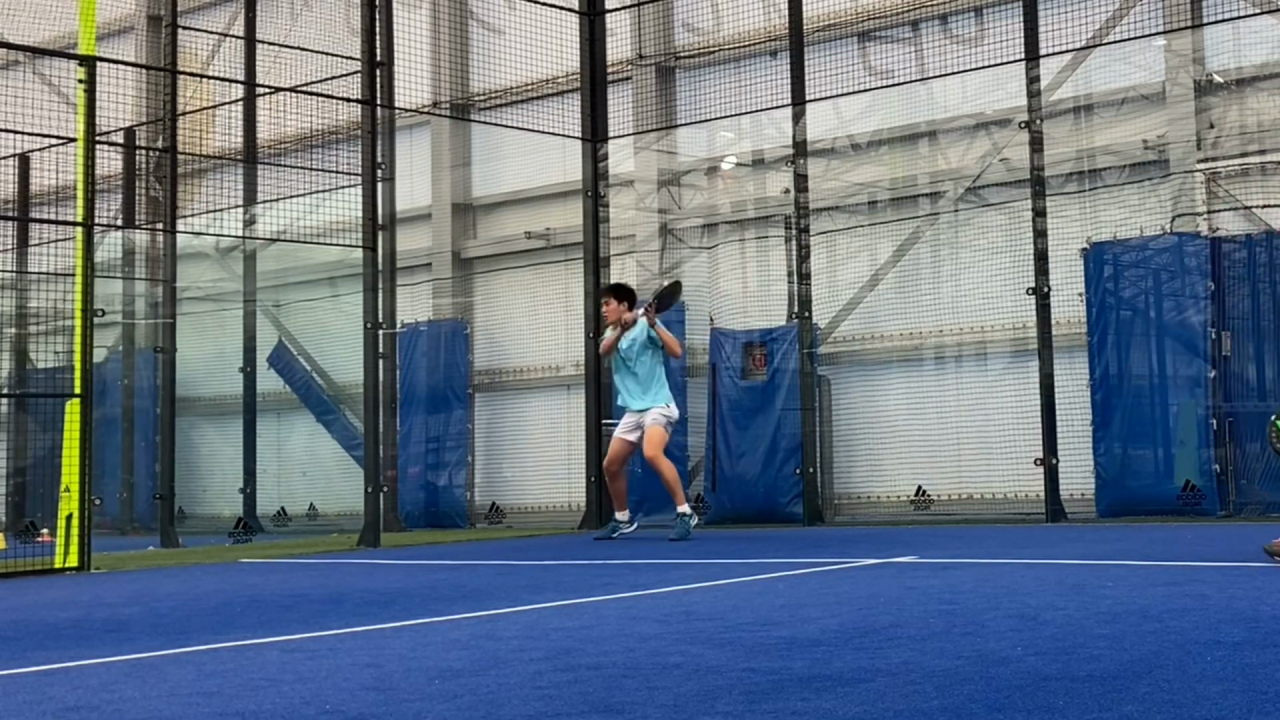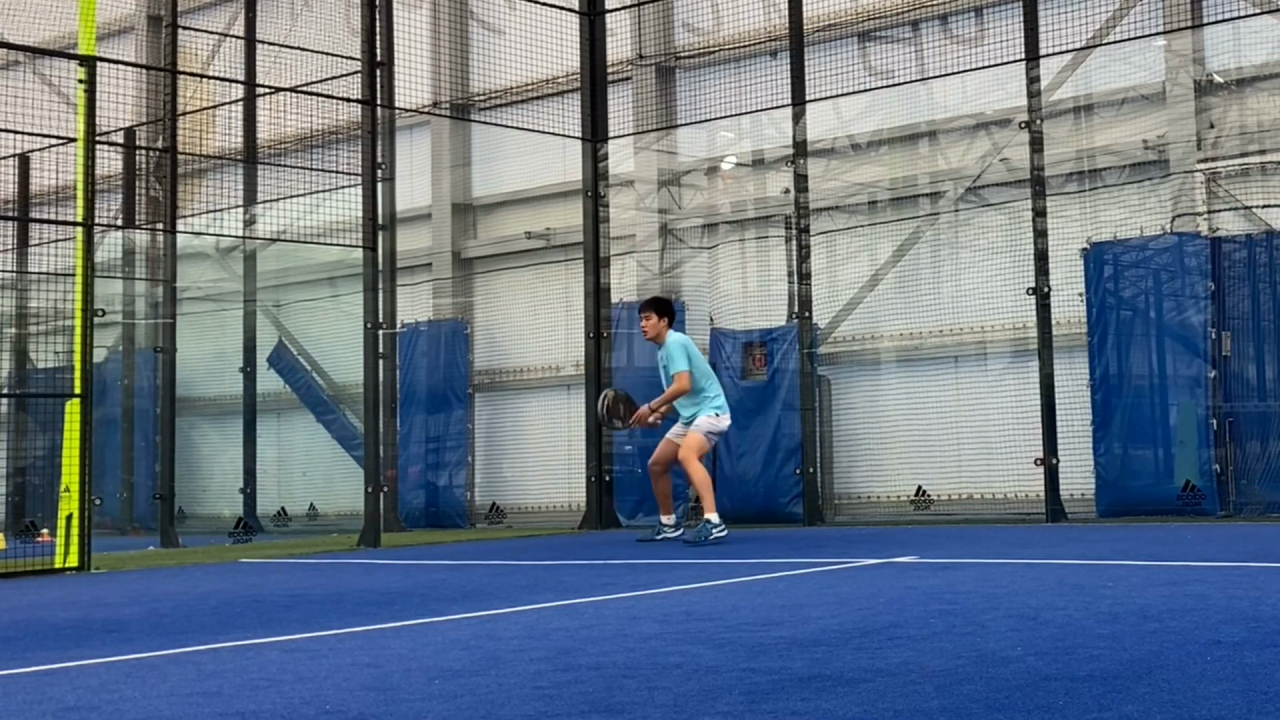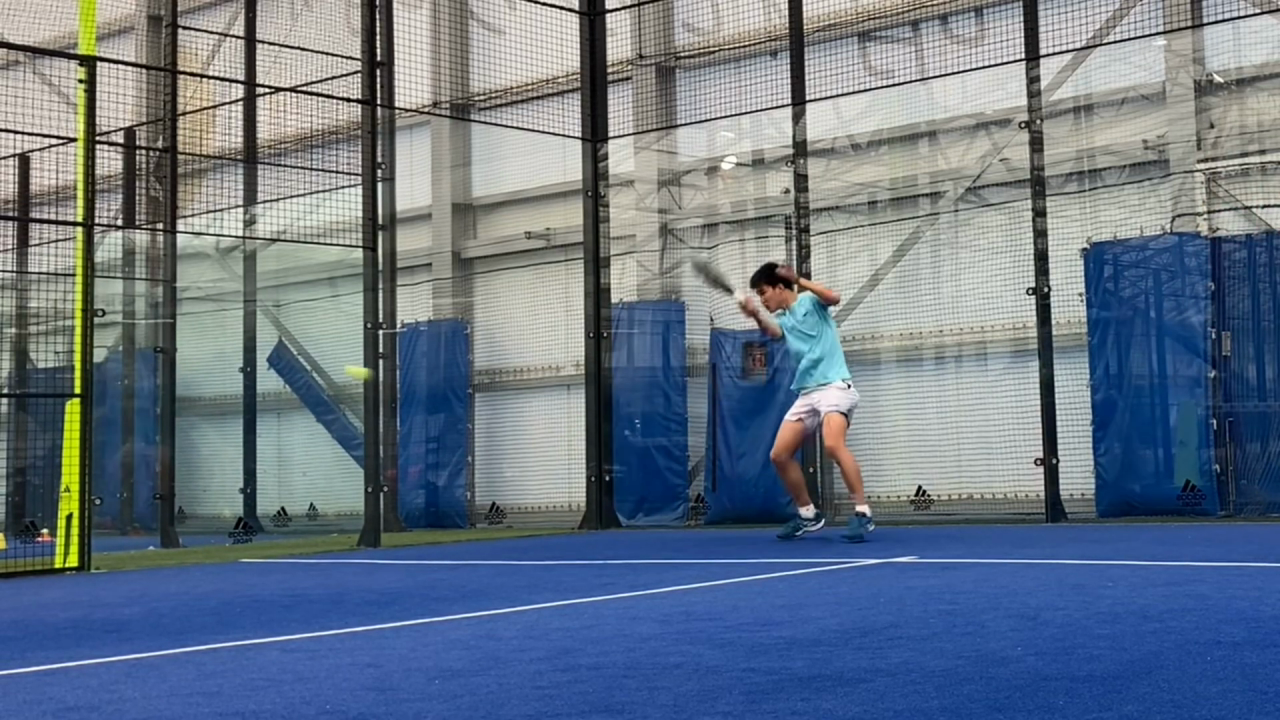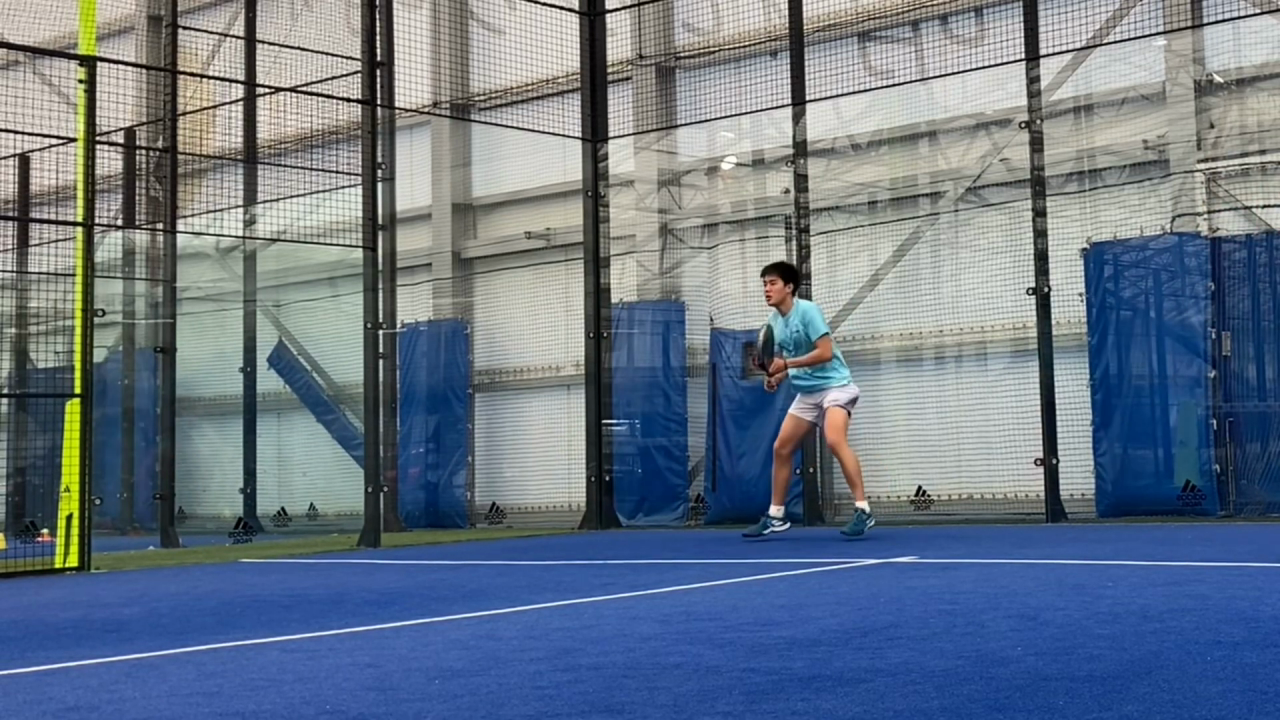
dt=0.7s
person 1, frame 1
left shoulder: (646, 326)
right shoulder: (612, 334)
left elbow: (676, 351)
right elbow: (604, 351)
left wrist: (654, 325)
right wrist: (621, 326)
left hip: (658, 405)
right hip: (633, 411)
left knee: (652, 454)
right knee: (610, 466)
left ankle: (684, 513)
right ankle: (622, 520)
person 1, frame 2
left shoulder: (675, 343)
right shoulder: (661, 348)
left elbow: (684, 385)
left wrist: (651, 407)
right wrist: (661, 413)
left hip: (711, 412)
right hip: (690, 416)
left knee: (687, 457)
right knee: (656, 465)
left ankle: (712, 522)
right ankle: (669, 525)
person 1, frame 3
left shoulder: (811, 300)
right shoulder: (779, 318)
left elbow: (833, 297)
right elbow: (773, 331)
left wrist: (798, 282)
right wrist: (752, 311)
left hip: (833, 385)
right hip: (806, 393)
left knee: (833, 443)
right knee: (779, 454)
left ankle: (863, 514)
right ankle: (808, 515)
person 1, frame 4
left shoulder: (808, 310)
right shoulder: (773, 323)
left elbow: (826, 353)
left wrist: (787, 364)
right wrist: (776, 376)
left hip: (835, 385)
right hip: (807, 392)
left knee: (835, 441)
right knee: (781, 449)
left ankle: (863, 510)
right ankle: (775, 518)
